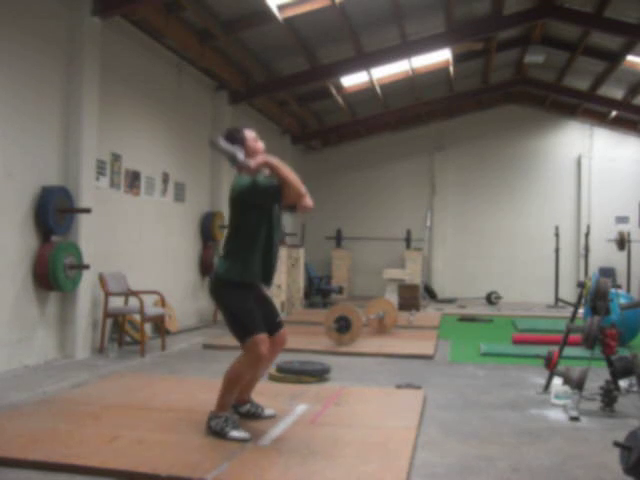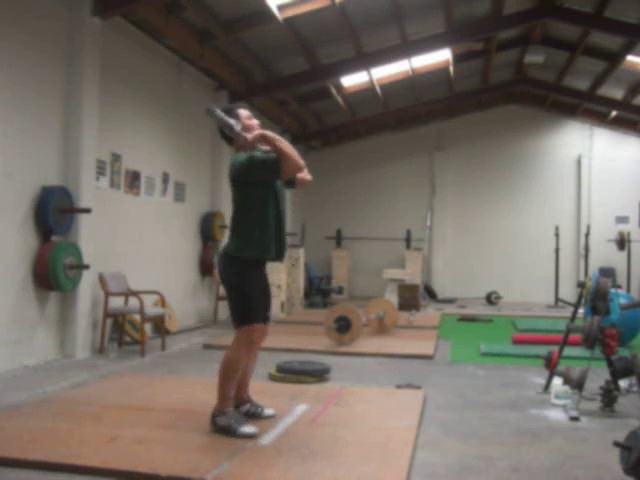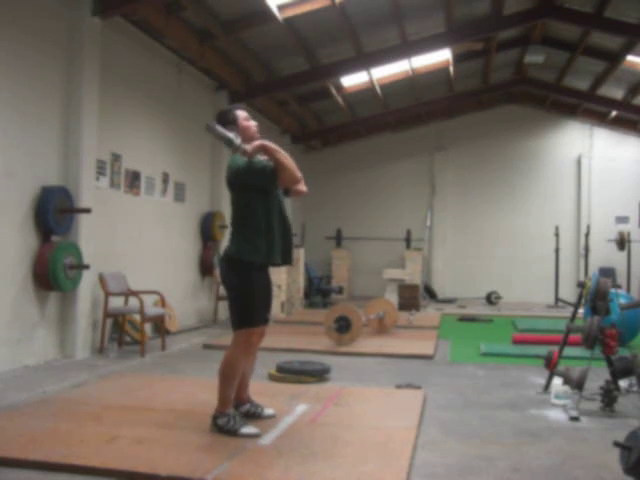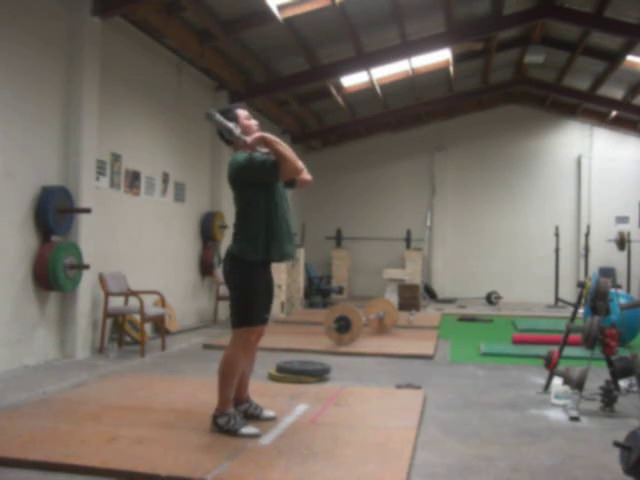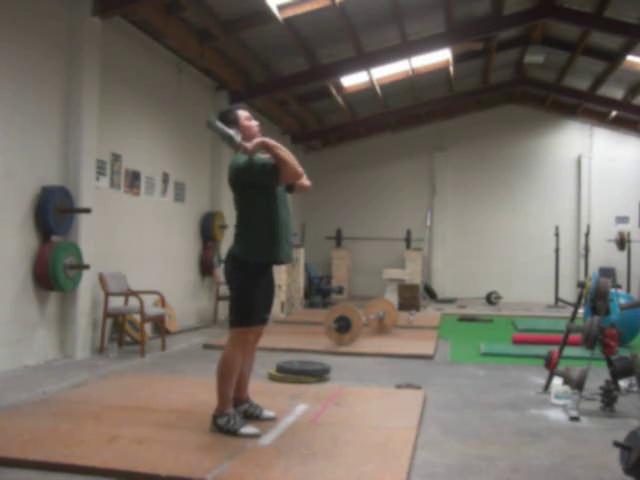
dt=0.2s
person 1, frame 1
left shoulder: (263, 182)
right shoulder: (248, 184)
left elbow: (304, 202)
right elbow: (298, 193)
left wrist: (271, 166)
right wrist: (271, 162)
left hip: (249, 282)
right hip: (231, 283)
left knee: (278, 339)
right knee: (258, 348)
left ankle: (242, 401)
right ankle: (220, 415)
person 1, frame 2
left shoulder: (259, 160)
right shoulder: (246, 162)
left elbow: (303, 176)
right elbow: (296, 164)
left wrist: (269, 141)
right wrist: (268, 137)
left hip: (254, 260)
right hip: (241, 261)
left knee: (256, 335)
right knee: (249, 336)
left ankle: (242, 400)
right ankle: (223, 412)
person 1, frame 3
left shoulder: (258, 164)
right shoulder: (243, 165)
left elbow: (299, 186)
right elbow: (292, 176)
left wrist: (268, 149)
right wrist: (267, 146)
left hip: (256, 263)
right hip: (244, 263)
left knee: (254, 337)
right knee: (245, 339)
left ankle: (242, 402)
right ankle: (223, 413)
person 1, frame 4
left shoulder: (261, 159)
right shoulder: (244, 162)
left elbow: (303, 177)
right elbow: (293, 168)
left wrist: (268, 142)
right wrist: (267, 138)
left hip: (259, 261)
right hip: (246, 261)
left knee: (254, 336)
right knee: (243, 337)
left ankle: (242, 401)
right ankle: (223, 413)
person 1, frame 5
left shoulder: (261, 163)
right shoulder: (246, 164)
left elbow: (302, 183)
right elbow: (293, 173)
left wrist: (269, 146)
right wrist: (268, 143)
left hip: (261, 262)
right hip: (247, 263)
left knee: (252, 337)
right knee: (240, 338)
left ankle: (242, 401)
right ankle: (223, 413)
